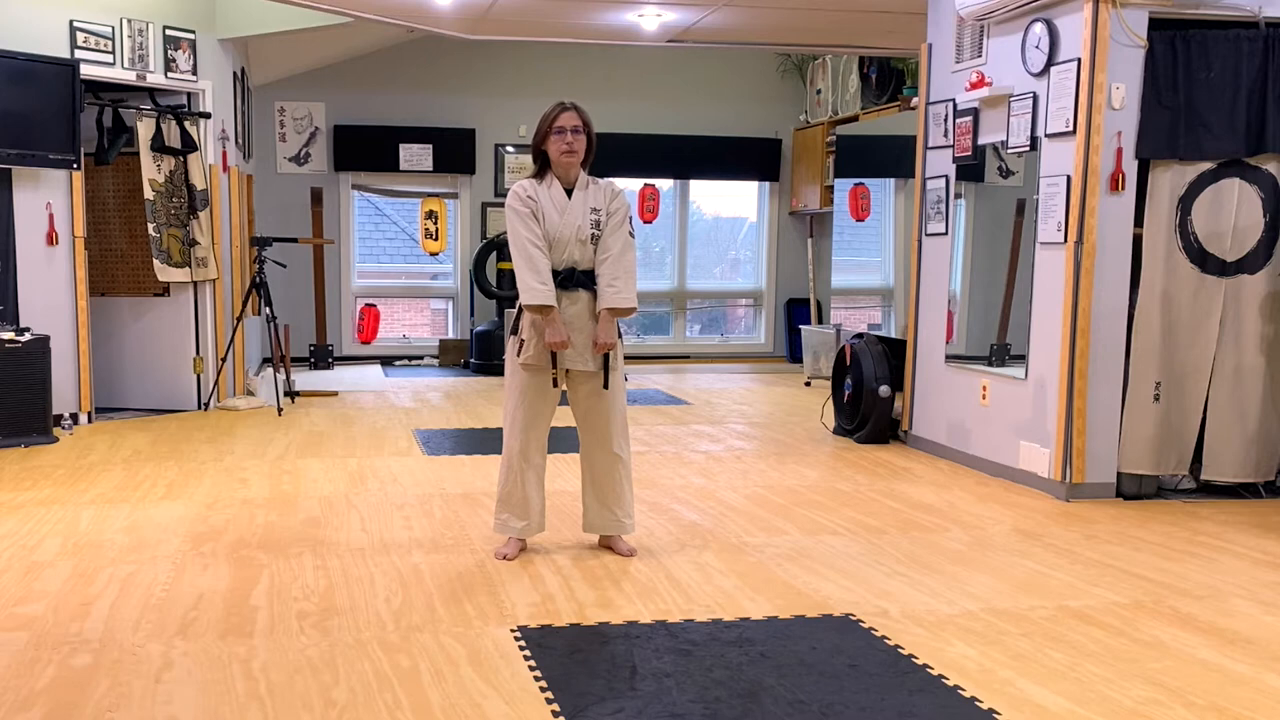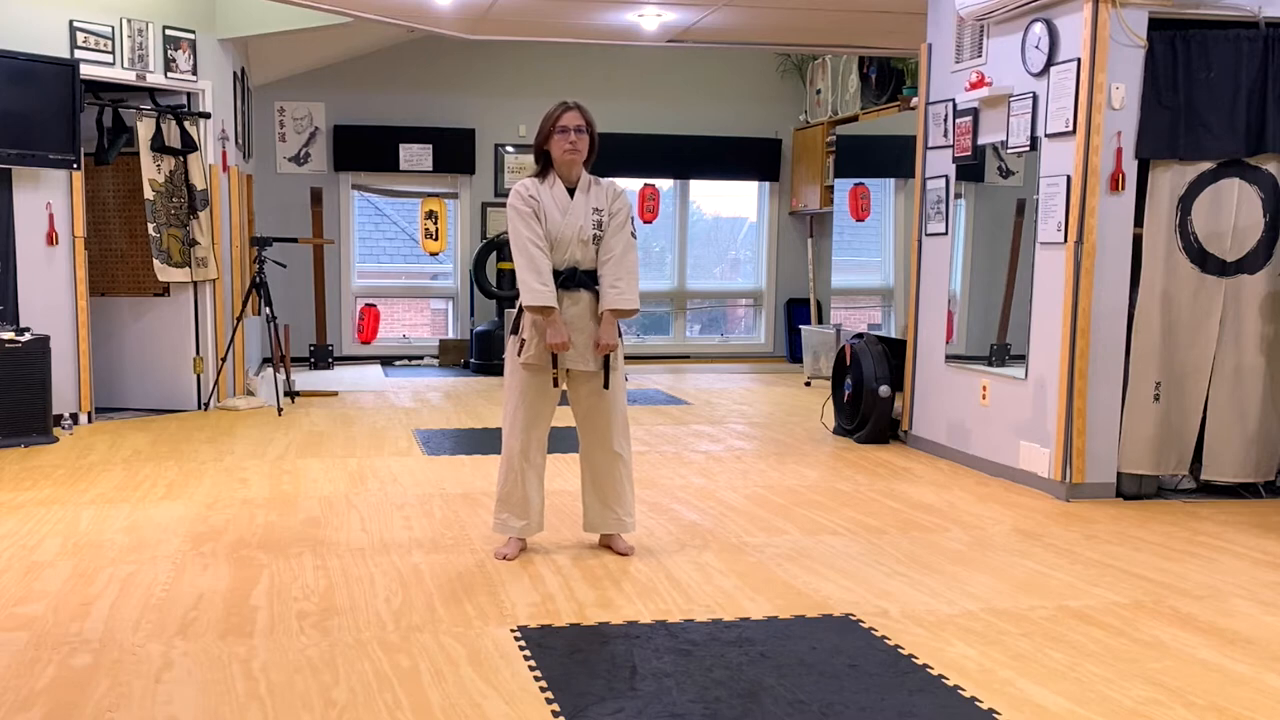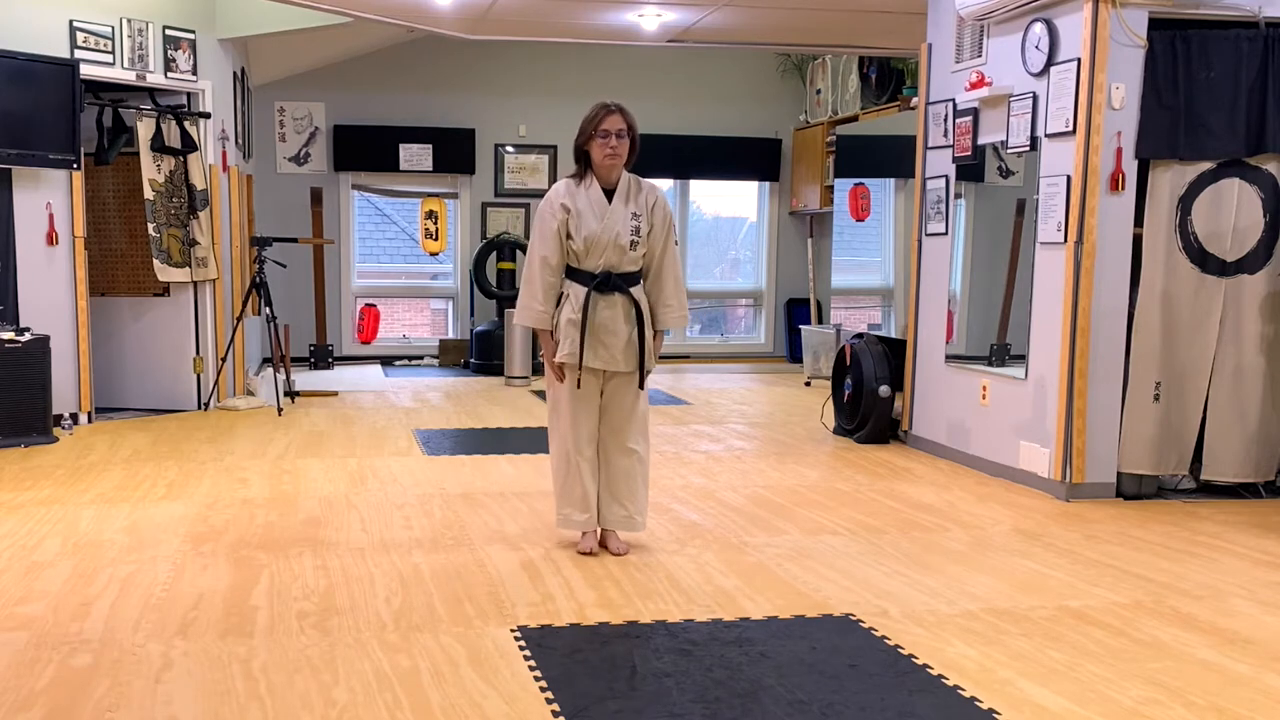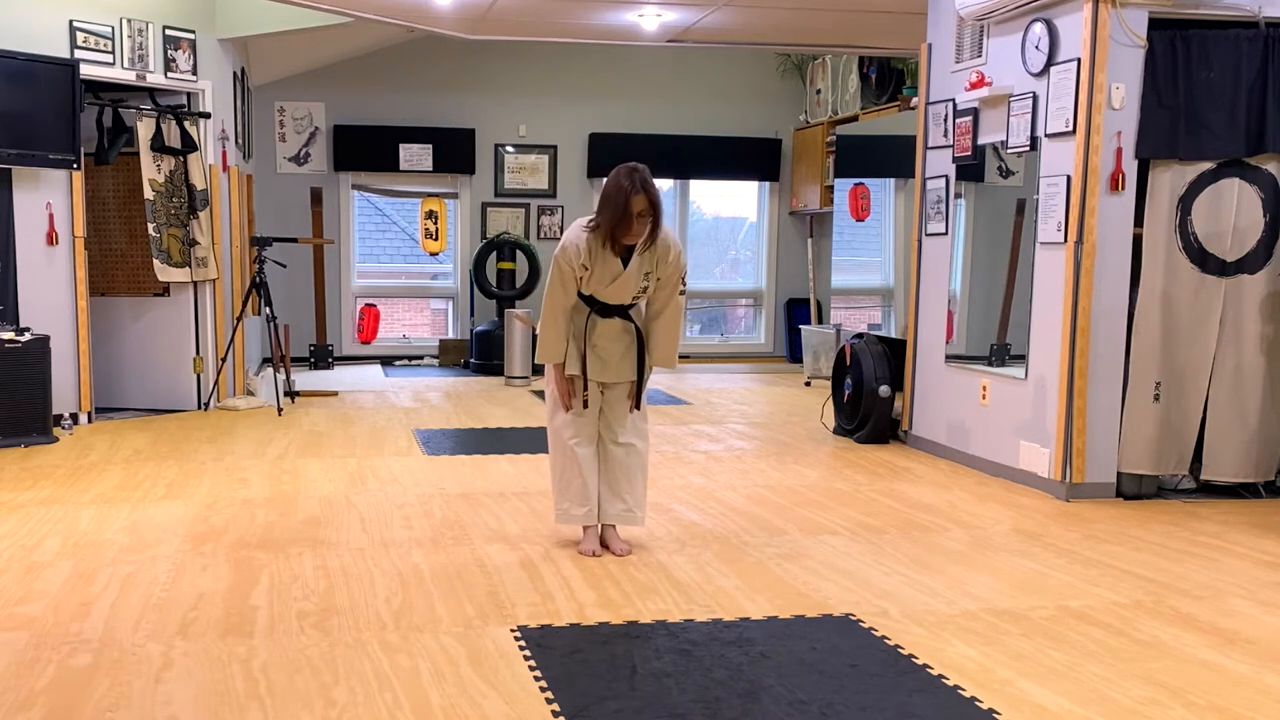
dt=1s
person 1, frame 1
left shoulder: (609, 197)
right shoulder: (525, 195)
left elbow: (615, 262)
right elbow: (531, 261)
left wrist: (606, 323)
right wrist: (552, 322)
left hip: (595, 319)
right hip: (539, 320)
left knee: (606, 431)
right knee: (524, 430)
left ankle: (609, 528)
right ankle: (518, 530)
person 1, frame 2
left shoulder: (611, 196)
right shoulder: (527, 194)
left elbow: (619, 260)
right elbow: (532, 260)
left wrist: (610, 320)
right wrist: (552, 320)
left hip: (595, 318)
right hip: (540, 320)
left knee: (607, 431)
right knee: (524, 430)
left ankle: (608, 526)
right ankle: (517, 529)
person 1, frame 3
left shoulder: (651, 199)
right shoulder: (562, 197)
left elbow: (662, 269)
right elbow: (544, 268)
left wrist: (658, 333)
right wrist: (545, 334)
left hip: (629, 321)
right hip: (576, 321)
left knee: (626, 432)
right knee: (575, 430)
left ankle: (612, 525)
right ankle: (586, 524)
person 1, frame 4
left shoulder: (667, 250)
right shoulder: (577, 243)
left elbow: (663, 313)
right elbow: (557, 307)
left wrist: (646, 368)
right wrist: (559, 368)
left hip: (626, 338)
right hip: (577, 336)
left knee: (625, 431)
right knee: (575, 429)
left ankle: (611, 524)
right ankle: (588, 525)
